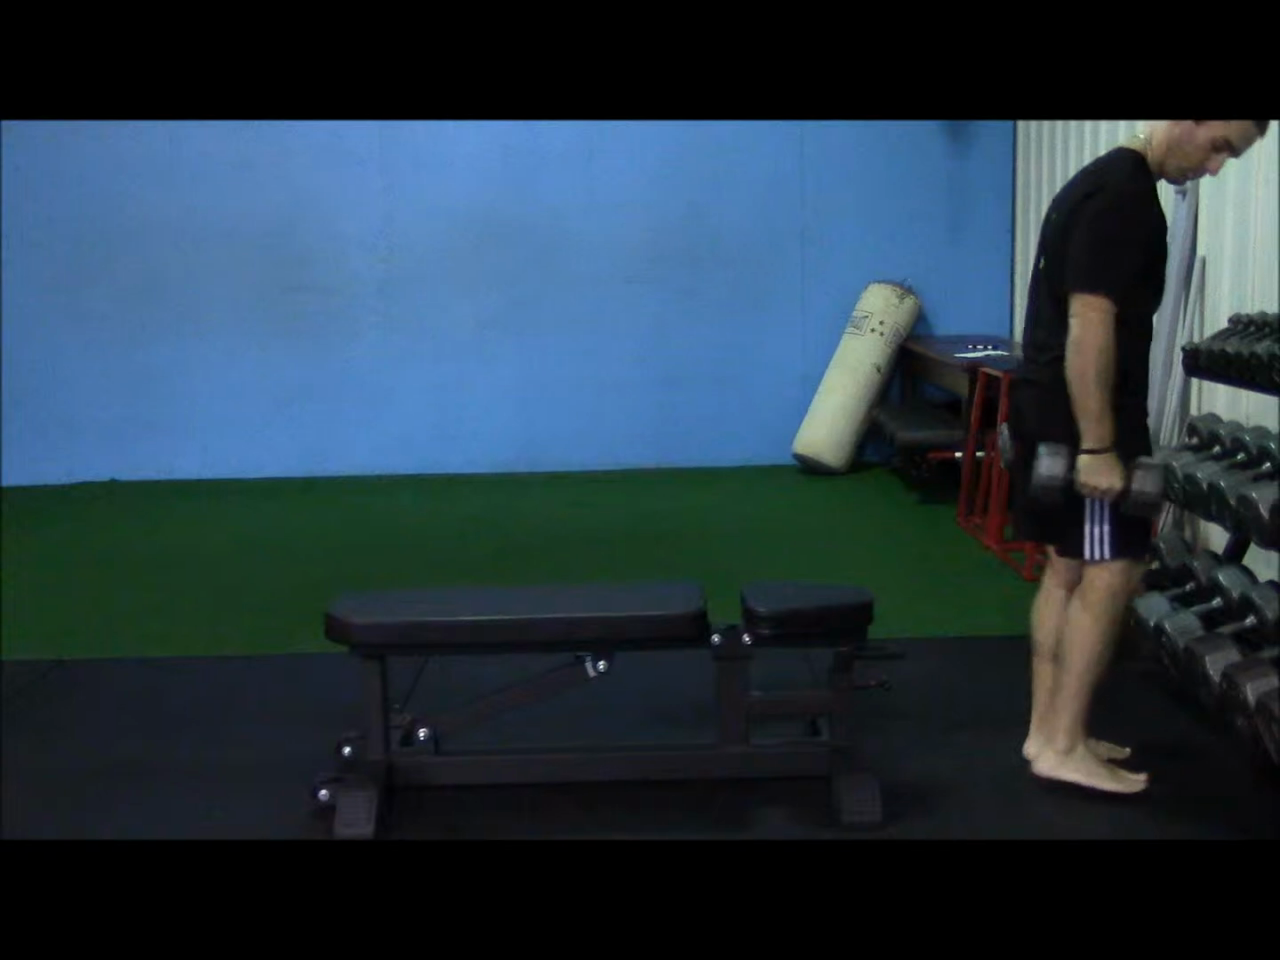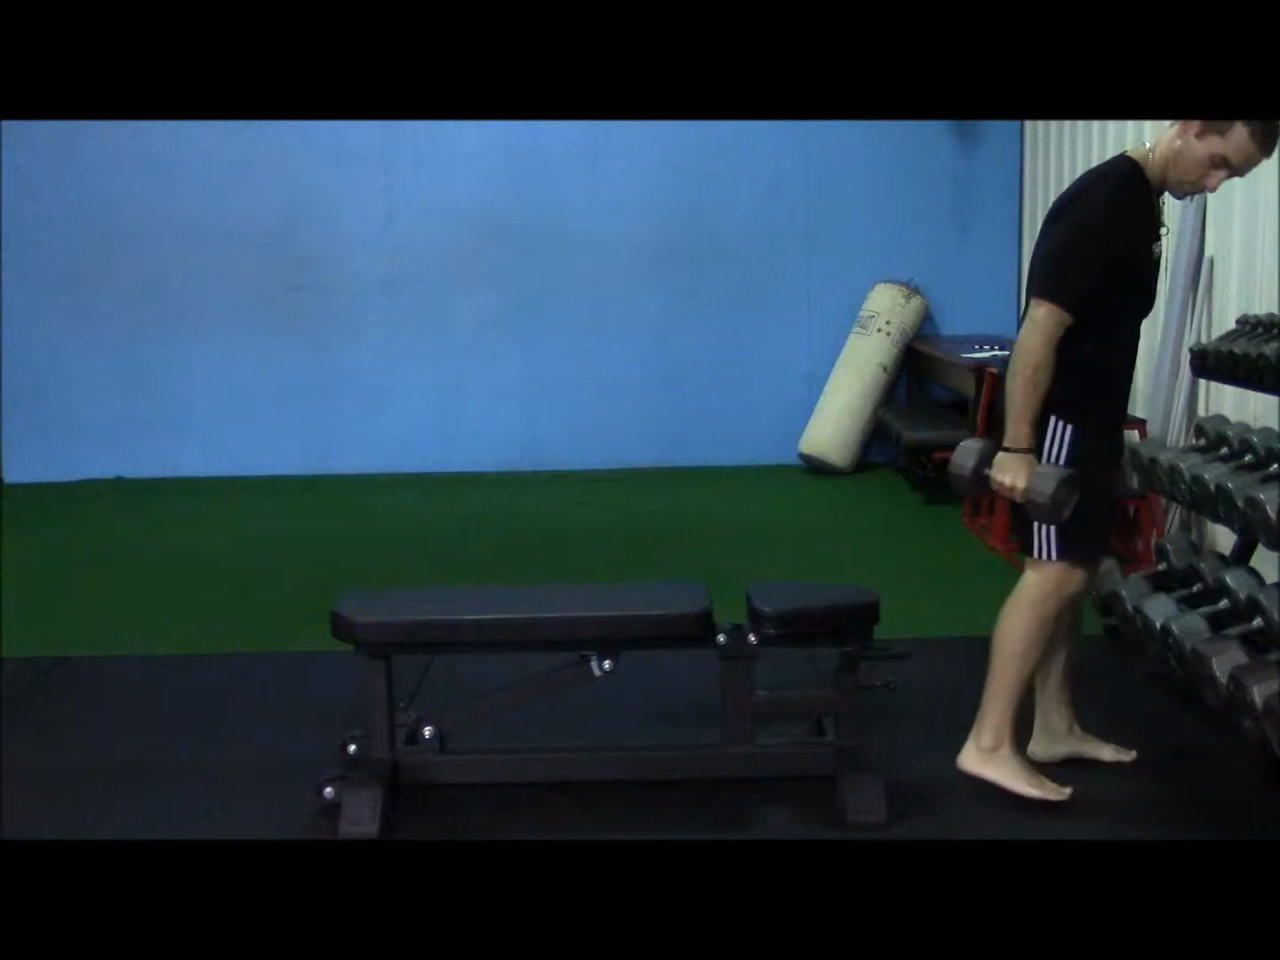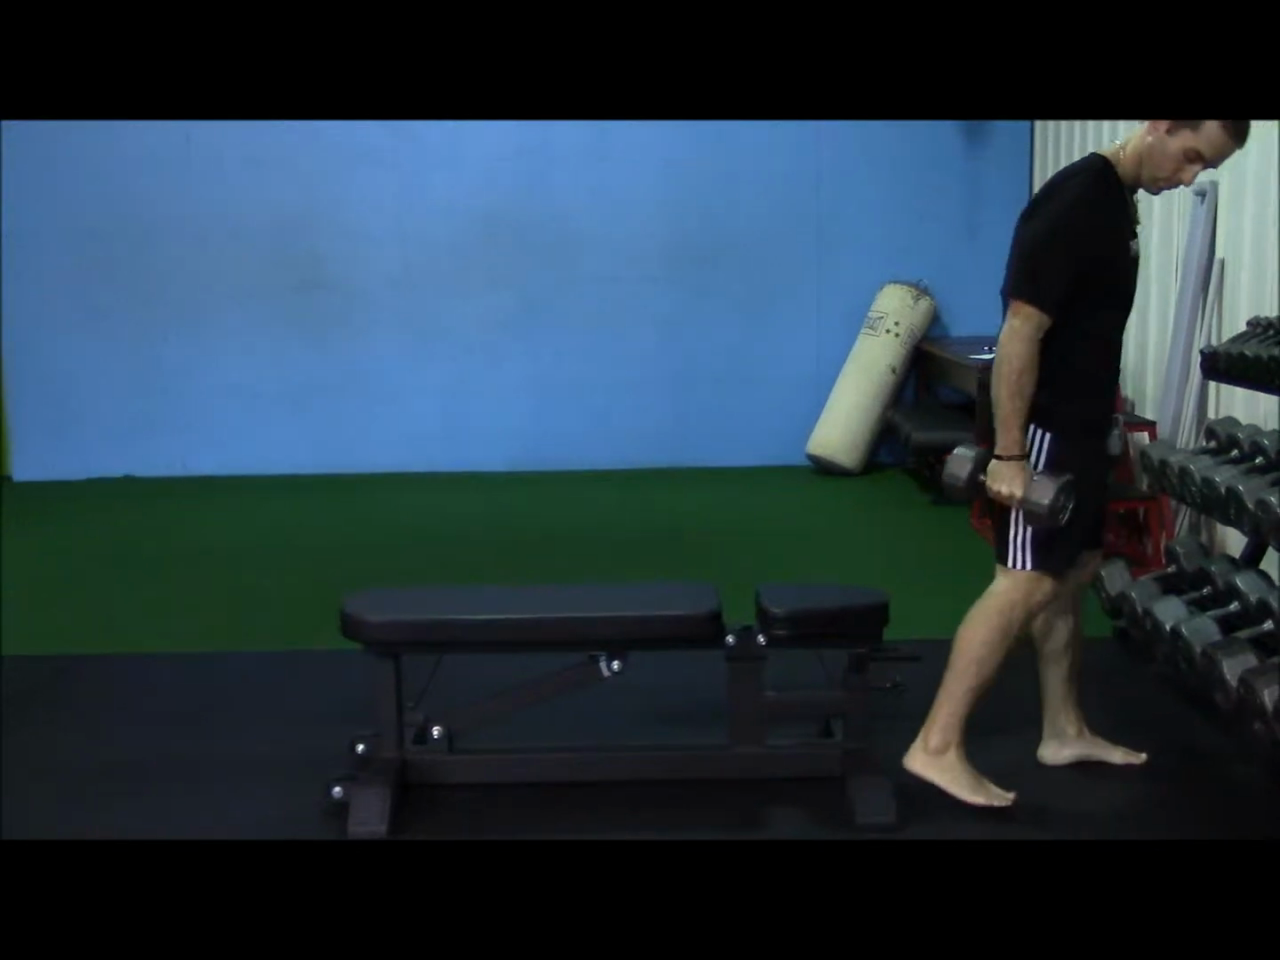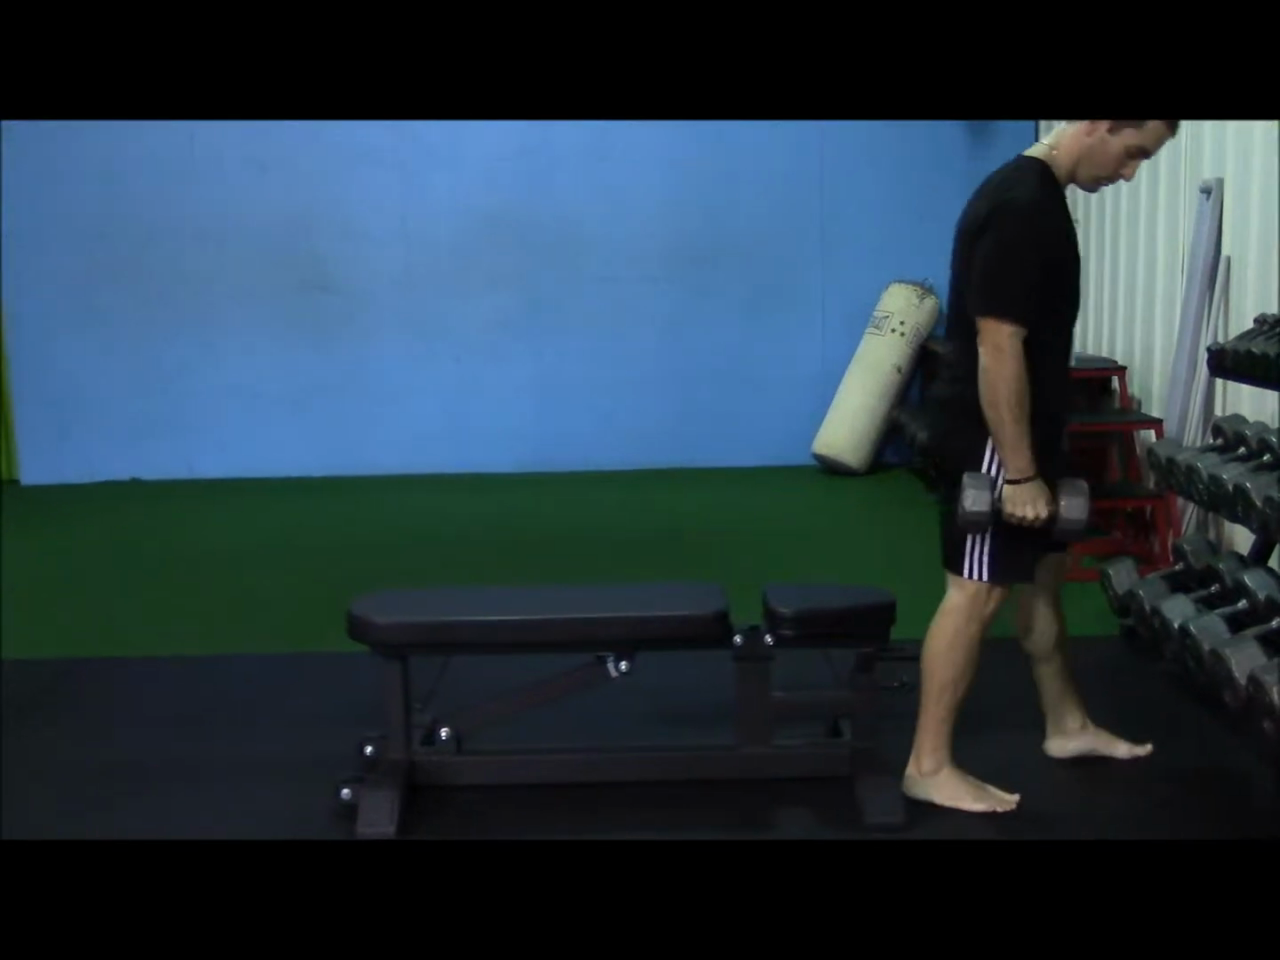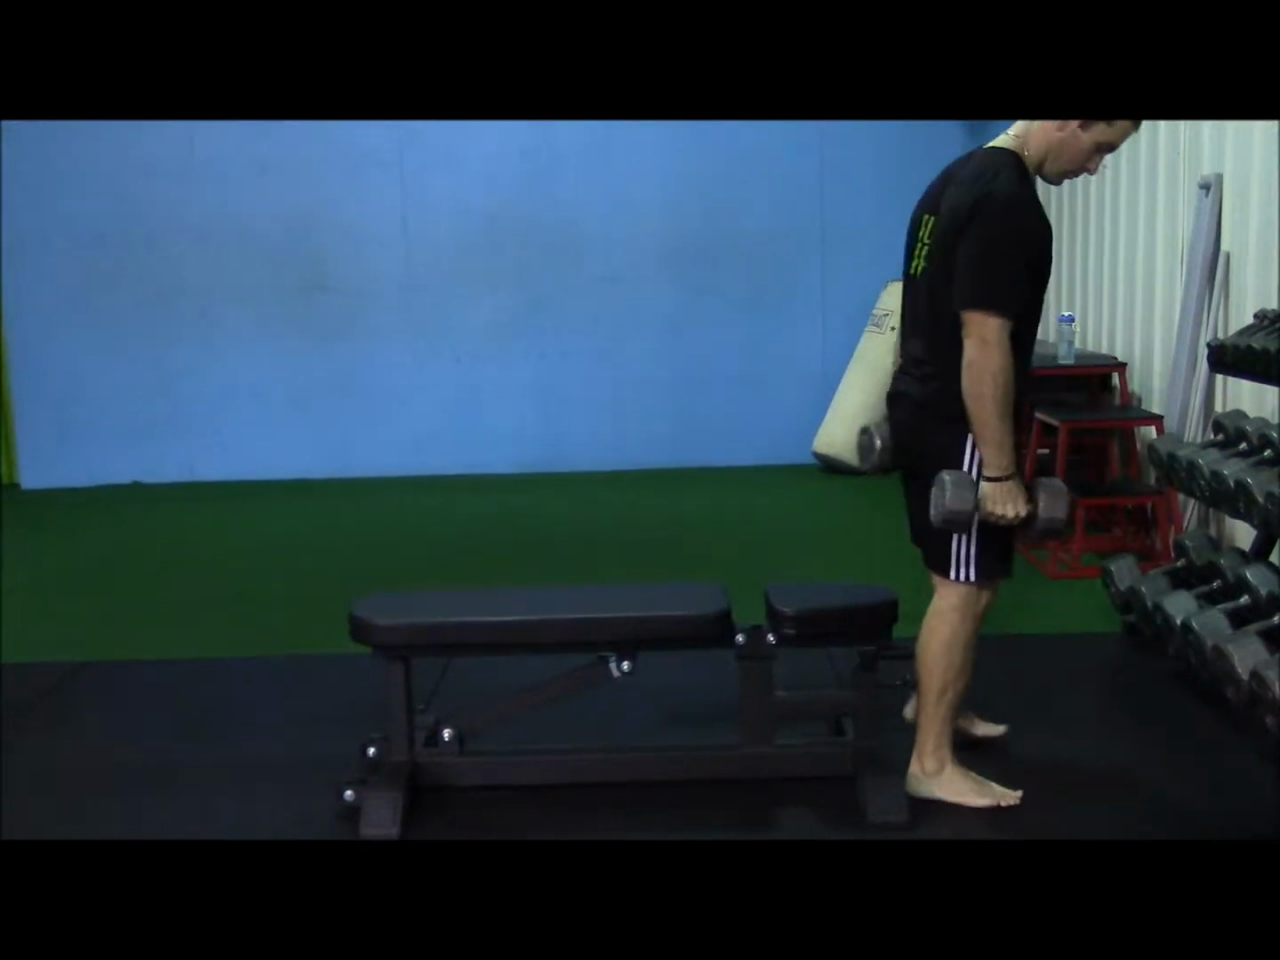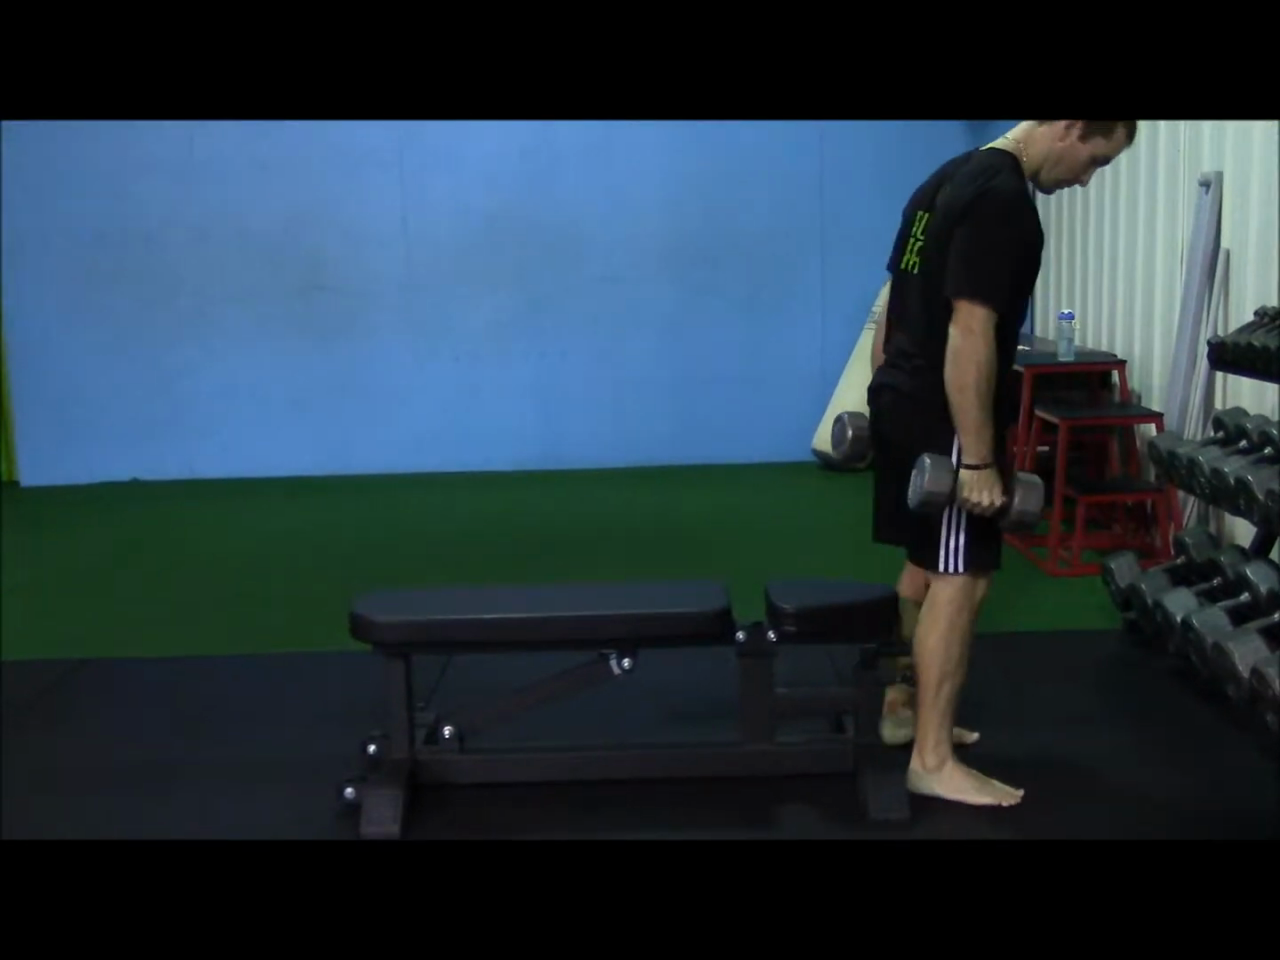
dt=0.3s
person 1, frame 1
left shoulder: (1099, 181)
right shoulder: (1125, 195)
right elbow: (1090, 325)
right wrist: (1100, 448)
left hip: (1043, 401)
right hip: (1076, 412)
left knee: (1066, 567)
right knee: (1113, 571)
left ankle: (1046, 726)
right ankle: (1063, 744)
person 1, frame 2
left shoulder: (1142, 201)
right shoulder: (1104, 201)
right elbow: (1041, 326)
right wrist: (1016, 446)
left hip: (1091, 417)
right hip: (1062, 420)
left knee: (1073, 572)
right knee: (1054, 574)
left ankle: (1053, 726)
right ankle: (988, 743)
person 1, frame 3
left shoulder: (1118, 202)
right shoulder: (1077, 201)
right elbow: (1021, 332)
right wrist: (1007, 453)
left hip: (1080, 424)
right hip: (1045, 427)
left knee: (1073, 576)
right knee: (1027, 584)
left ankle: (1063, 730)
right ankle: (936, 746)
person 1, frame 4
left shoulder: (1022, 189)
right shoulder: (1026, 209)
right elbow: (999, 351)
right wrist: (1021, 473)
left hip: (1008, 426)
right hip: (988, 433)
left knee: (1044, 573)
right knee: (979, 590)
left ankle: (1066, 724)
right ankle: (928, 765)
person 1, frame 5
left shoulder: (966, 176)
right shoulder: (1007, 202)
left elbow: (933, 314)
right elbow: (984, 344)
right wrist: (1001, 471)
left hip: (925, 407)
right hip: (958, 426)
left knee: (978, 570)
right knee: (965, 588)
left ankle: (932, 701)
right ankle: (931, 763)
person 1, frame 6
left shoulder: (956, 177)
right shoulder: (1004, 200)
left elbow: (901, 300)
right elbow: (970, 335)
left wrist: (888, 380)
right wrist: (977, 460)
left hip: (901, 400)
right hip: (937, 416)
left knee: (924, 570)
right knee: (960, 581)
left ankle: (901, 706)
right ankle: (933, 761)
